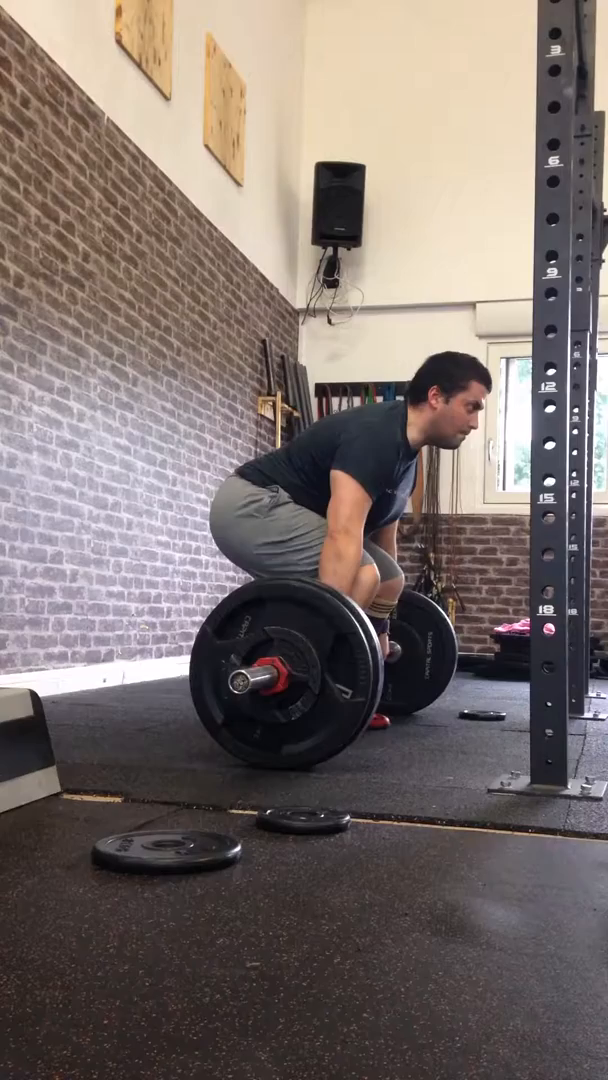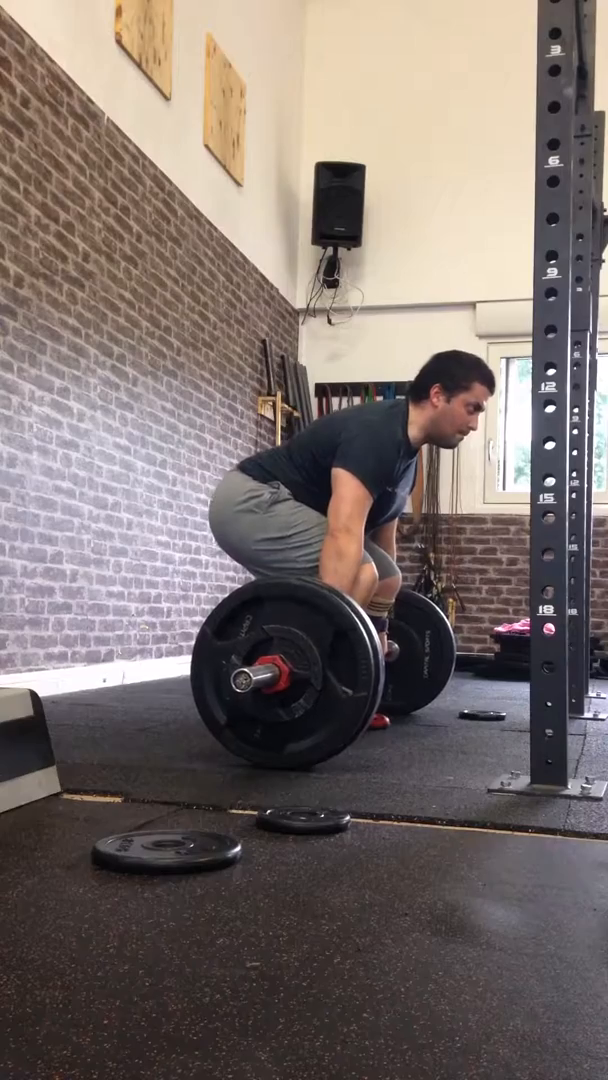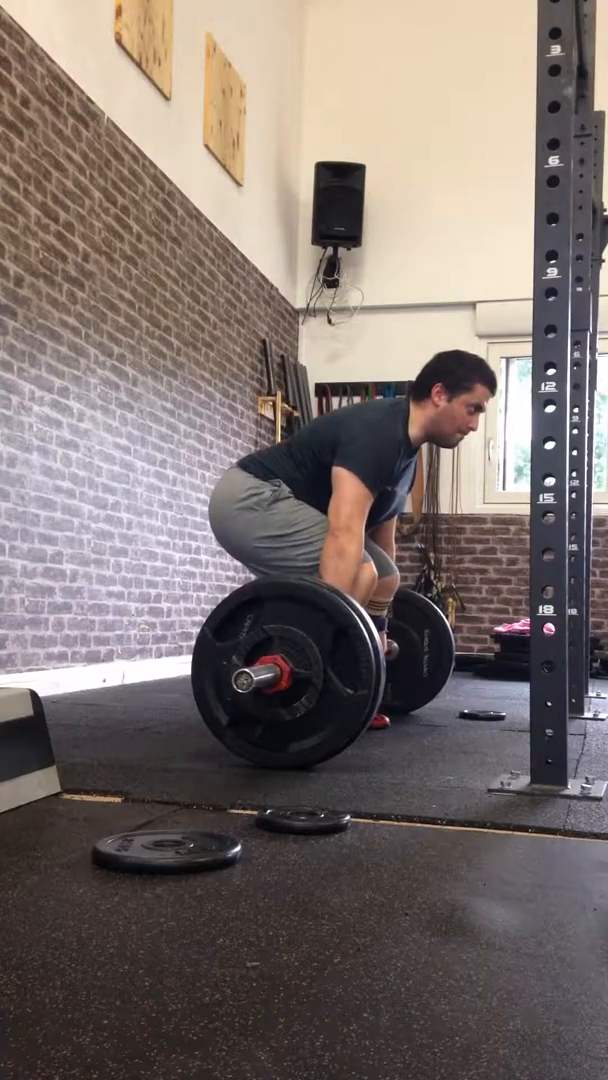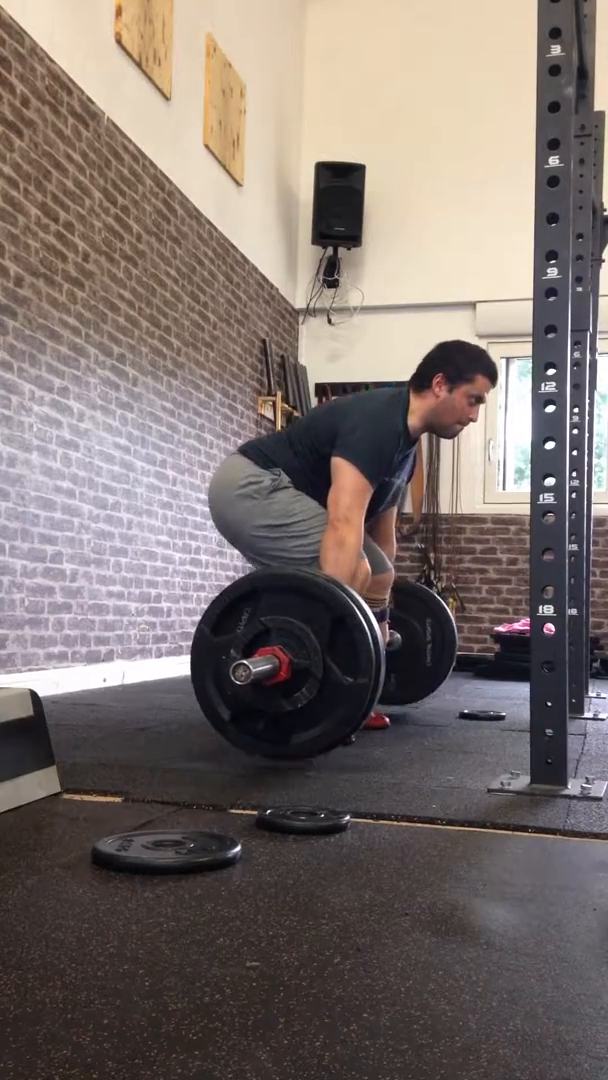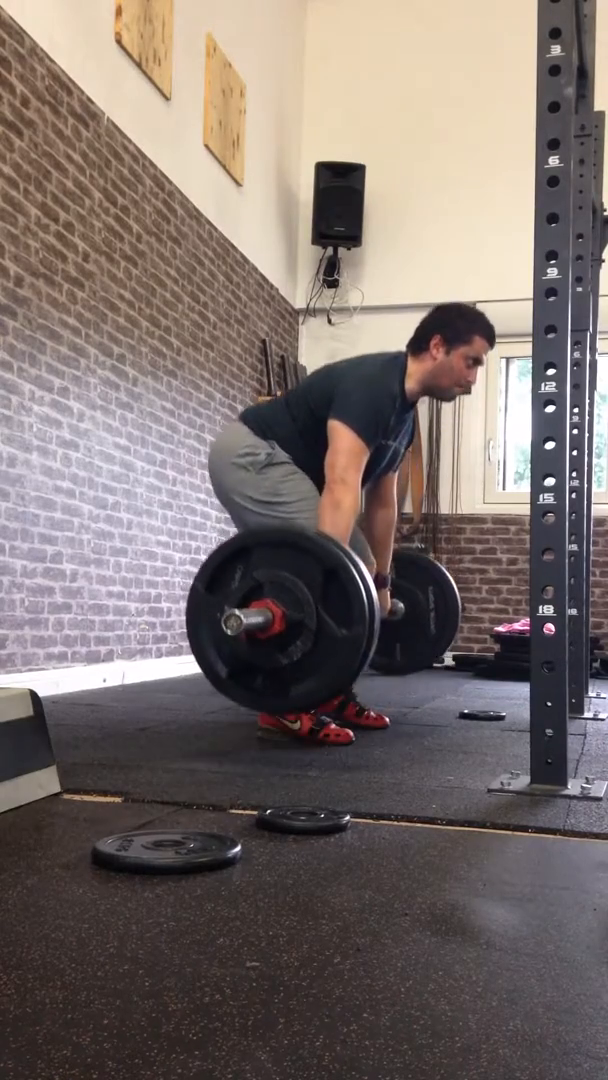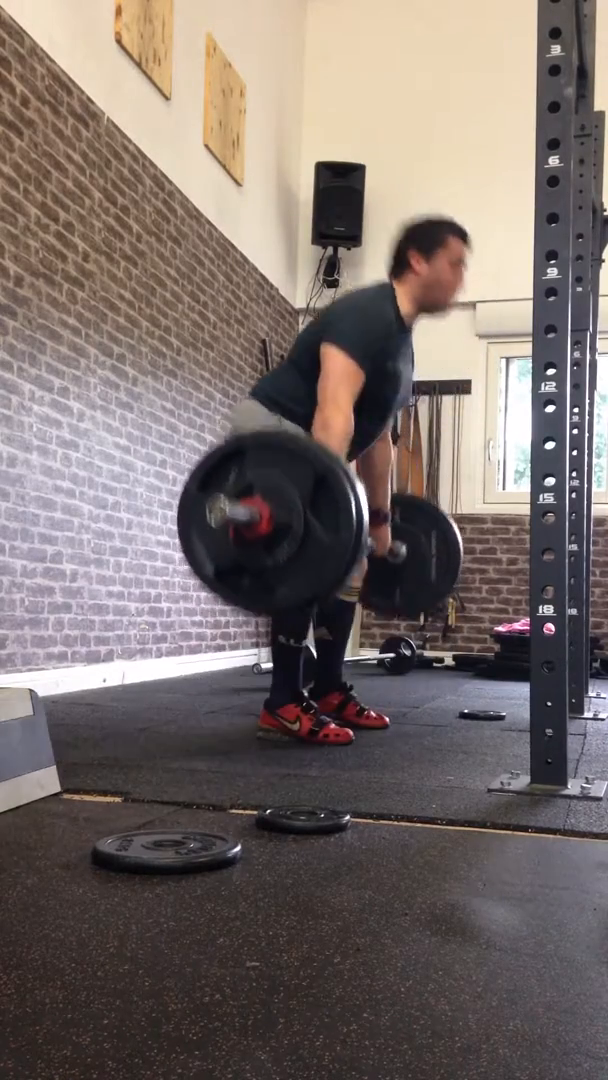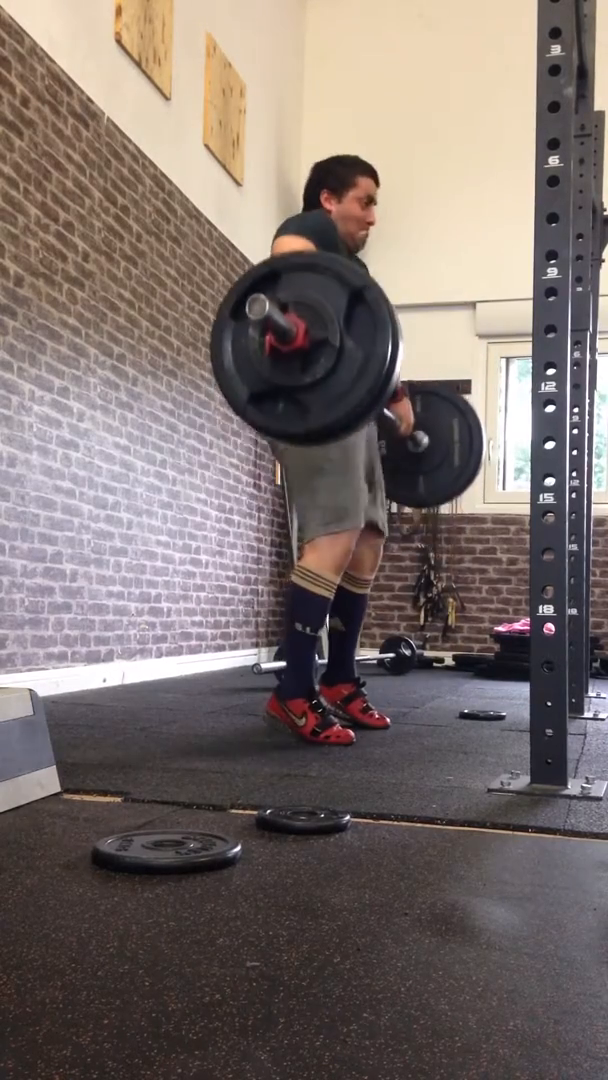
dt=0.4s
person 1, frame 1
left shoulder: (405, 452)
right shoulder: (375, 436)
left elbow: (383, 537)
right elbow: (344, 536)
left wrist: (380, 633)
left hip: (273, 511)
right hip: (249, 506)
left knee: (390, 580)
right knee: (359, 575)
person 1, frame 2
left shoulder: (404, 450)
right shoulder: (376, 435)
left elbow: (382, 536)
right elbow: (344, 535)
left wrist: (378, 631)
left hip: (276, 508)
right hip: (249, 502)
left knee: (387, 579)
right knee: (356, 574)
person 1, frame 3
left shoulder: (404, 450)
right shoulder: (377, 433)
left elbow: (381, 537)
right elbow: (345, 534)
left wrist: (379, 629)
left hip: (271, 503)
right hip: (249, 499)
left knee: (385, 578)
right knee: (356, 573)
person 1, frame 4
left shoulder: (402, 440)
right shoulder: (377, 424)
left elbow: (381, 532)
right elbow: (344, 527)
left wrist: (381, 617)
left hip: (269, 490)
right hip: (249, 485)
left knee: (377, 575)
right knee: (350, 570)
person 1, frame 5
left shoulder: (403, 407)
right shoulder: (371, 386)
left elbow: (382, 501)
right elbow: (342, 488)
left wrist: (381, 581)
left hip: (283, 464)
right hip: (252, 454)
left ankle: (330, 693)
person 1, frame 6
left shoulder: (399, 337)
right shoulder: (365, 317)
left elbow: (378, 432)
right elbow: (334, 411)
left wrist: (381, 518)
right hip: (273, 432)
left ankle: (328, 691)
right ankle: (283, 705)
person 1, frame 7
left shoulder: (341, 258)
right shoulder: (310, 229)
left wrist: (394, 395)
left knee: (366, 547)
right knee: (334, 540)
left ankle: (340, 684)
right ankle: (294, 694)
